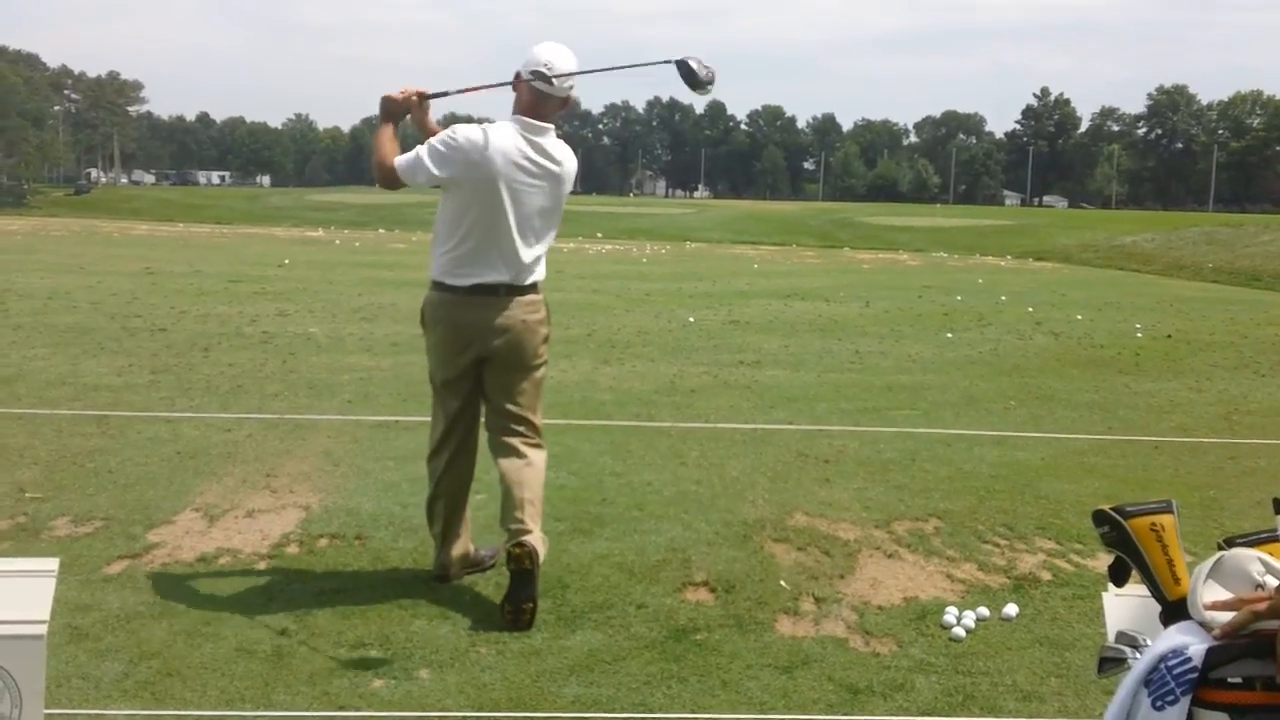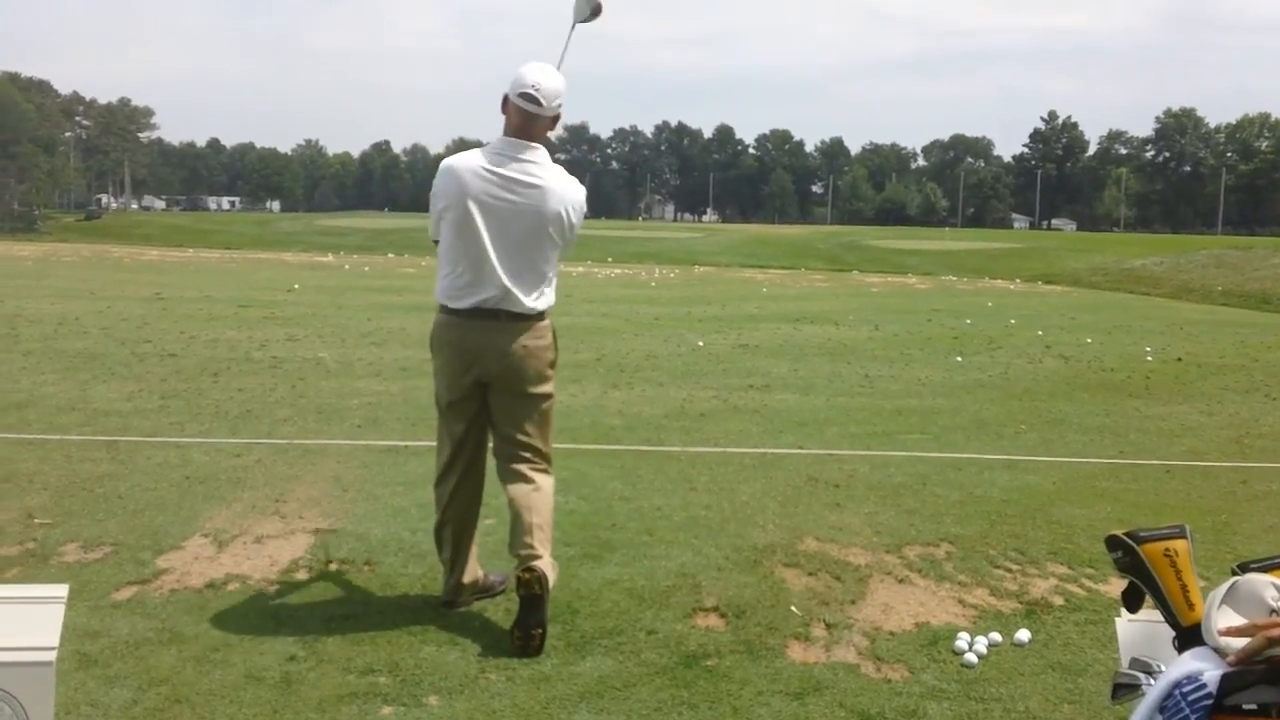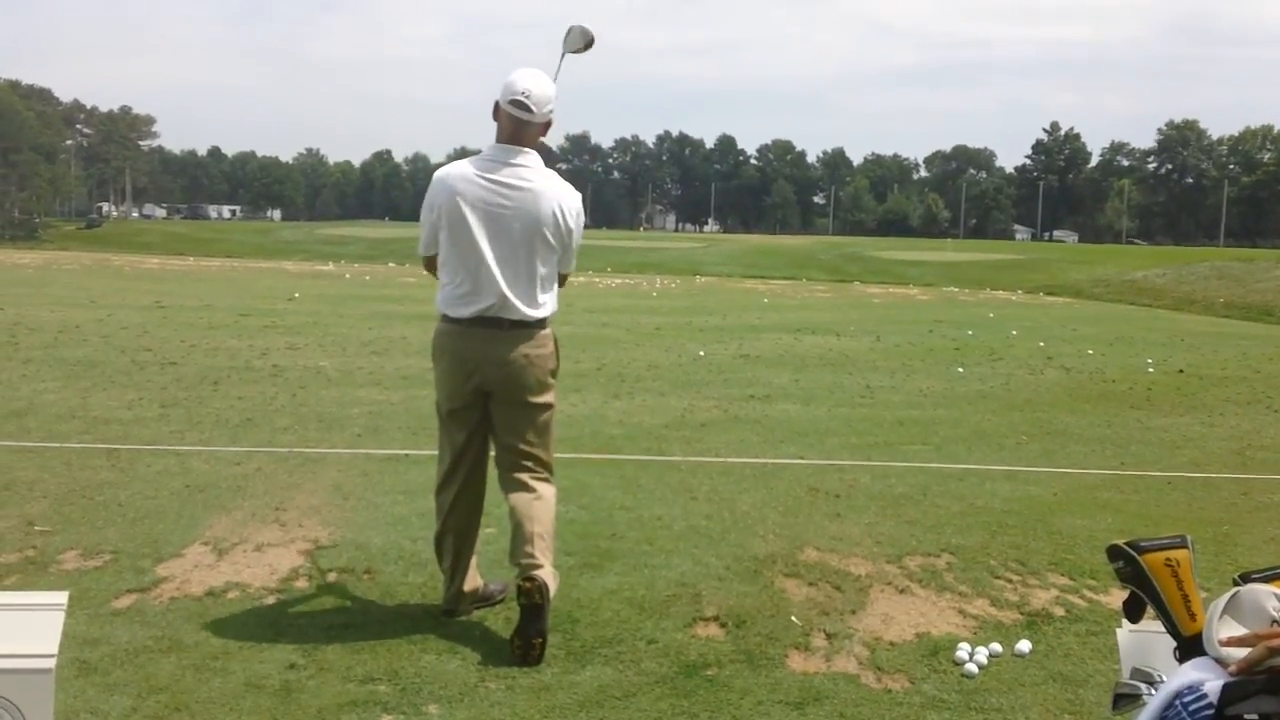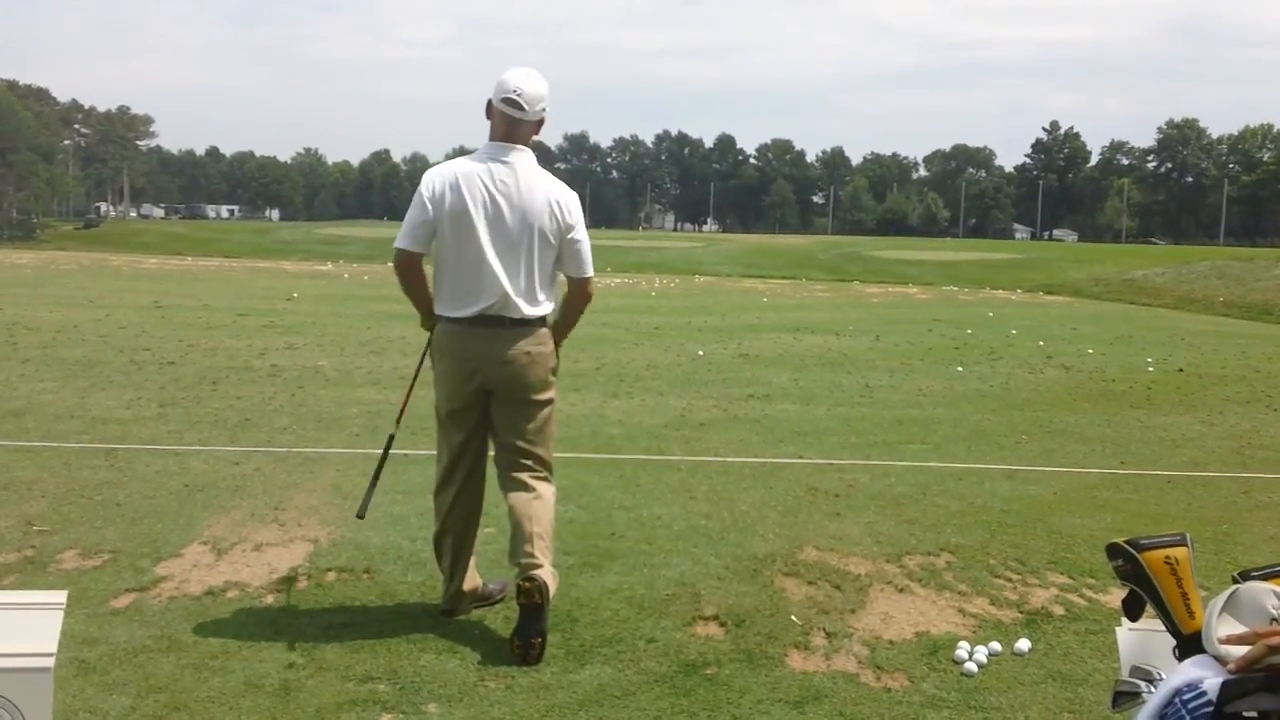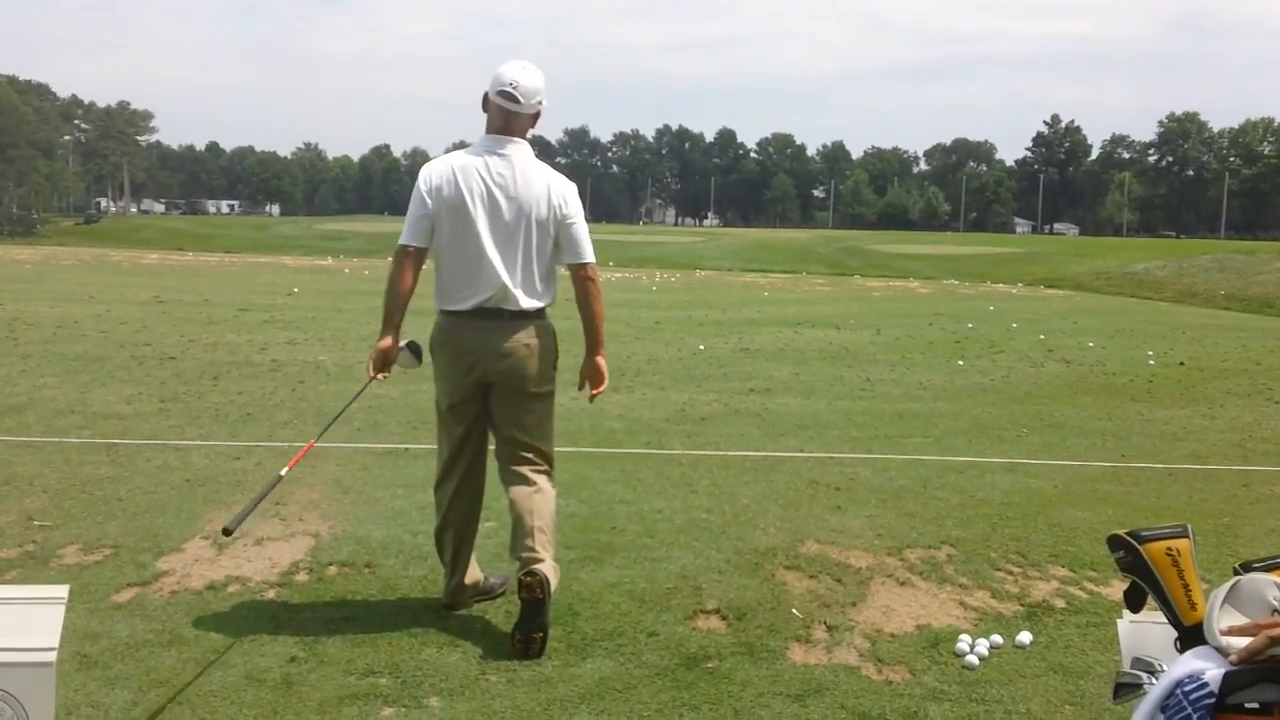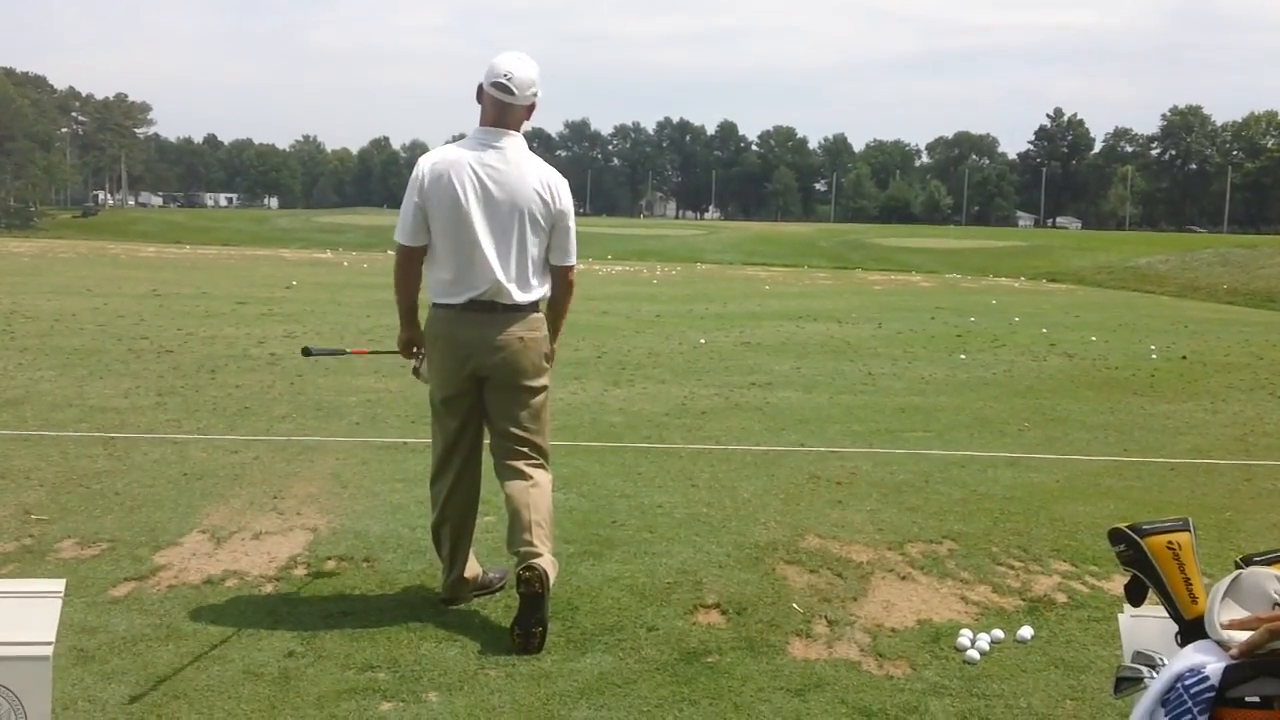
dt=0.4s
person 1, frame 1
left shoulder: (472, 142)
right shoulder: (565, 162)
left elbow: (387, 173)
left wrist: (391, 117)
right wrist: (426, 122)
left hip: (453, 308)
right hip: (520, 312)
left knee: (450, 435)
right knee: (519, 435)
left ankle: (451, 552)
right ankle: (524, 546)
person 1, frame 2
left shoulder: (456, 170)
right shoulder: (570, 192)
left hip: (457, 331)
right hip: (525, 337)
left knee: (458, 460)
right knee: (527, 461)
left ankle: (460, 577)
right ankle: (534, 571)
person 1, frame 3
left shoulder: (448, 181)
right shoulder: (564, 197)
left elbow: (431, 261)
right elbow: (559, 277)
left hip: (459, 341)
right hip: (526, 346)
left knee: (458, 470)
right knee: (528, 471)
left ankle: (460, 587)
right ankle: (535, 582)
person 1, frame 4
left shoulder: (442, 179)
right shoulder: (559, 195)
left elbow: (405, 260)
right elbow: (581, 288)
left wrist: (431, 316)
right wrist: (553, 338)
left hip: (458, 342)
right hip: (526, 346)
left knee: (457, 471)
right knee: (528, 470)
left ankle: (458, 586)
right ankle: (535, 579)
person 1, frame 5
left shoulder: (440, 174)
right shoulder: (556, 186)
left elbow: (407, 258)
right elbow: (584, 274)
left wrist: (389, 333)
right wrist: (596, 350)
left hip: (457, 335)
right hip: (525, 339)
left knee: (458, 465)
right knee: (528, 464)
left ankle: (460, 580)
right ankle: (537, 573)
person 1, frame 6
left shoulder: (433, 167)
right shoulder: (549, 180)
left elbow: (408, 257)
right elbow: (563, 274)
left wrist: (409, 327)
right wrist: (551, 335)
left hip: (451, 330)
right hip: (519, 332)
left knee: (453, 461)
right knee: (525, 459)
left ankle: (458, 576)
right ankle: (534, 566)
